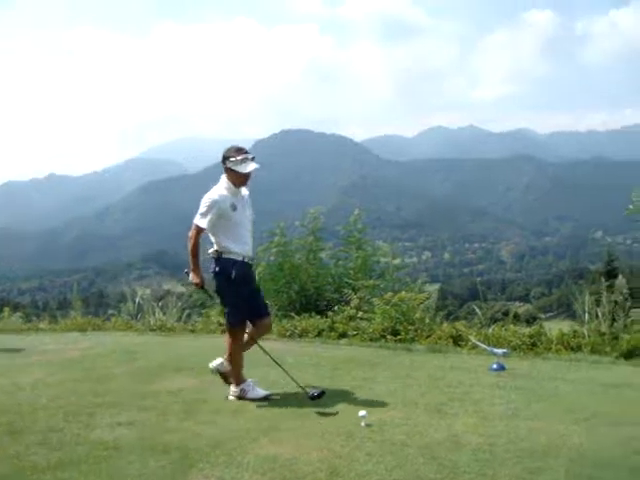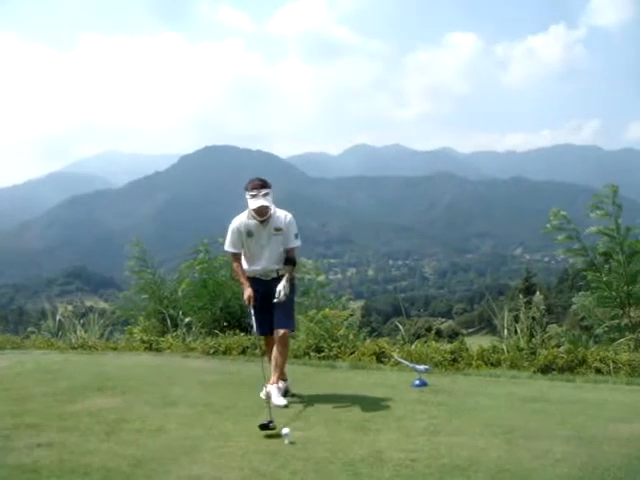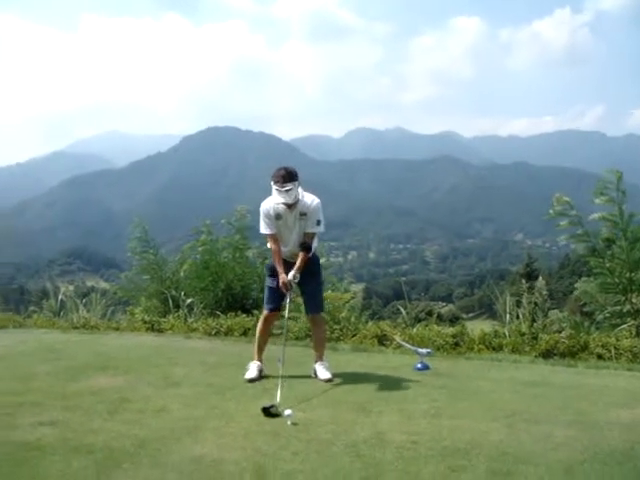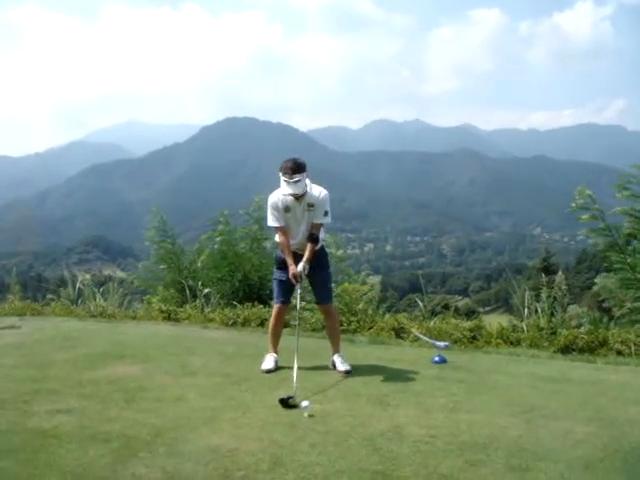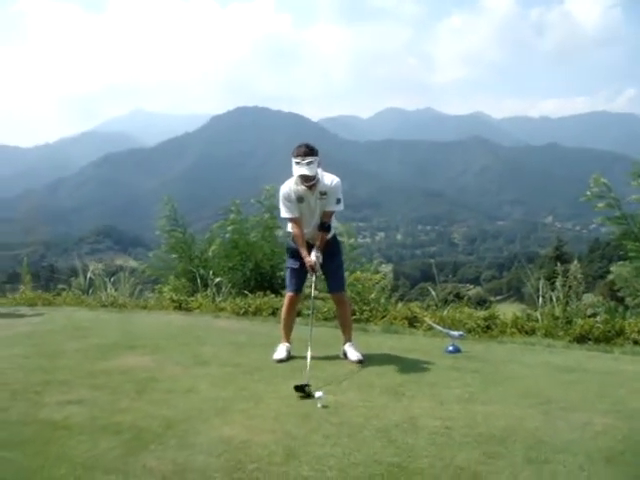
dt=1s
person 1, frame 1
left shoulder: (244, 194)
right shoulder: (216, 198)
right elbow: (194, 234)
right wrist: (195, 270)
left hip: (243, 266)
right hip: (228, 267)
left knee: (263, 323)
right knee: (238, 328)
left ankle: (225, 364)
right ankle: (239, 384)
person 1, frame 2
left shoulder: (285, 219)
right shoulder: (239, 224)
left elbow: (291, 255)
right elbow: (236, 259)
left wrist: (286, 282)
right wrist: (246, 287)
left hip: (279, 281)
right hip: (254, 283)
left knee: (282, 334)
right knee: (267, 337)
left ankle: (273, 384)
right ankle: (282, 379)
person 1, frame 3
left shoulder: (313, 204)
right shoulder: (267, 206)
left elbow: (308, 243)
right elbow: (274, 243)
left wrist: (296, 272)
right wrist: (281, 273)
left hip: (307, 262)
right hip: (279, 261)
left knee: (315, 315)
right knee: (269, 313)
left ankle: (319, 363)
right ankle: (256, 362)
person 1, frame 4
left shoulder: (321, 195)
right shoulder: (275, 199)
left elbow: (315, 234)
right elbow: (282, 234)
left wrist: (305, 263)
right wrist: (291, 265)
left hip: (314, 253)
right hip: (287, 255)
left knee: (327, 306)
right knee: (280, 306)
left ankle: (337, 355)
right ankle: (272, 354)
person 1, frame 5
left shoulder: (333, 183)
right shoulder: (287, 189)
left elbow: (326, 222)
right elbow: (295, 225)
left wrist: (317, 252)
right wrist: (305, 256)
left hip: (327, 243)
right hip: (299, 244)
left knee: (339, 295)
right knee: (292, 295)
left ankle: (348, 344)
right ankle: (284, 344)
